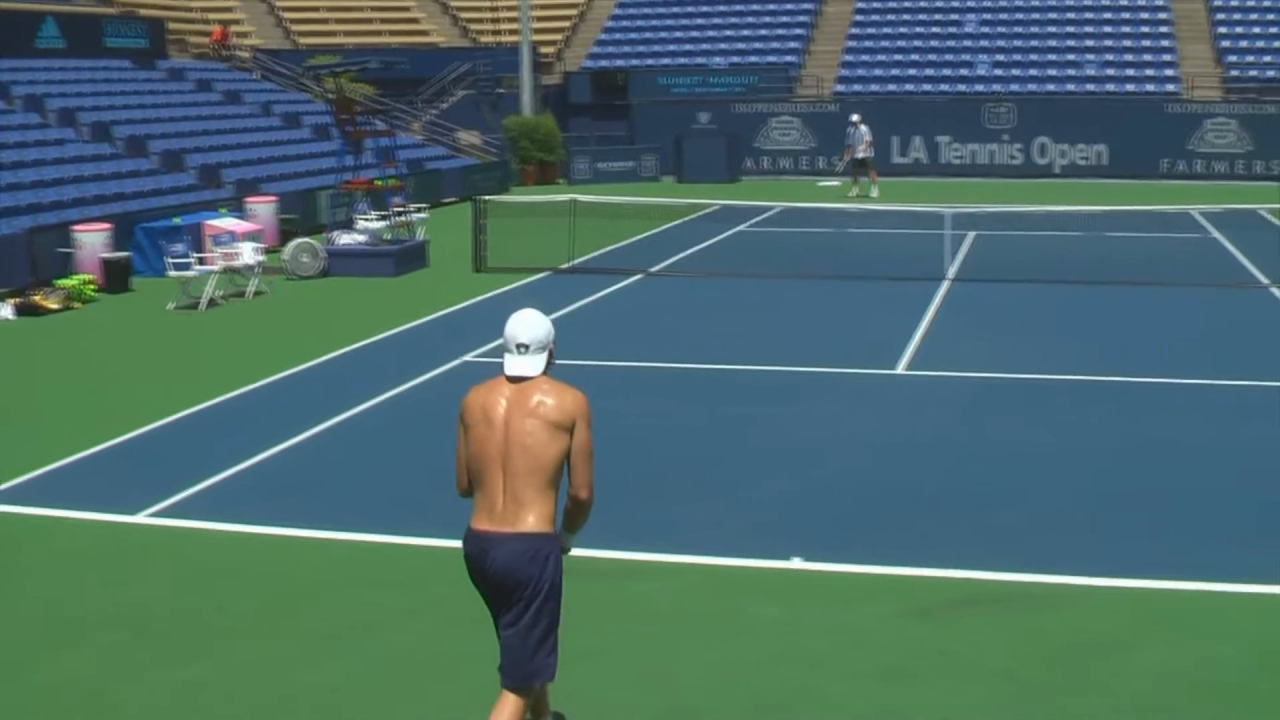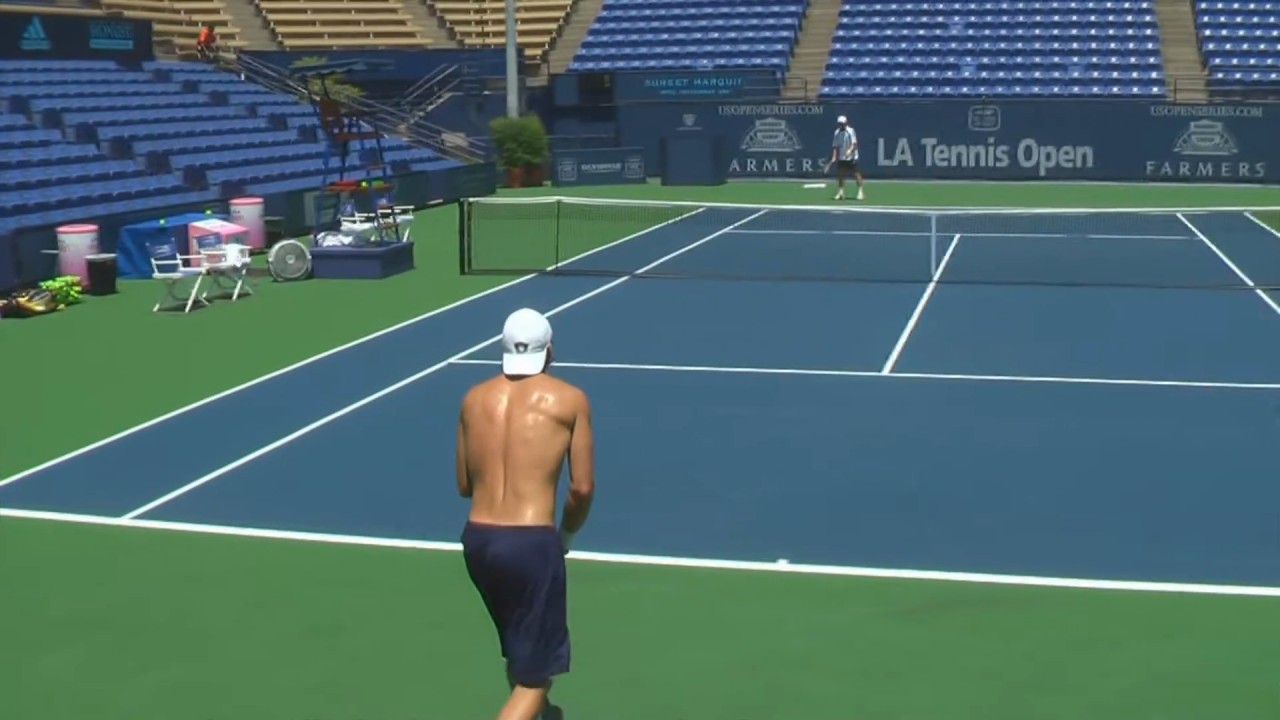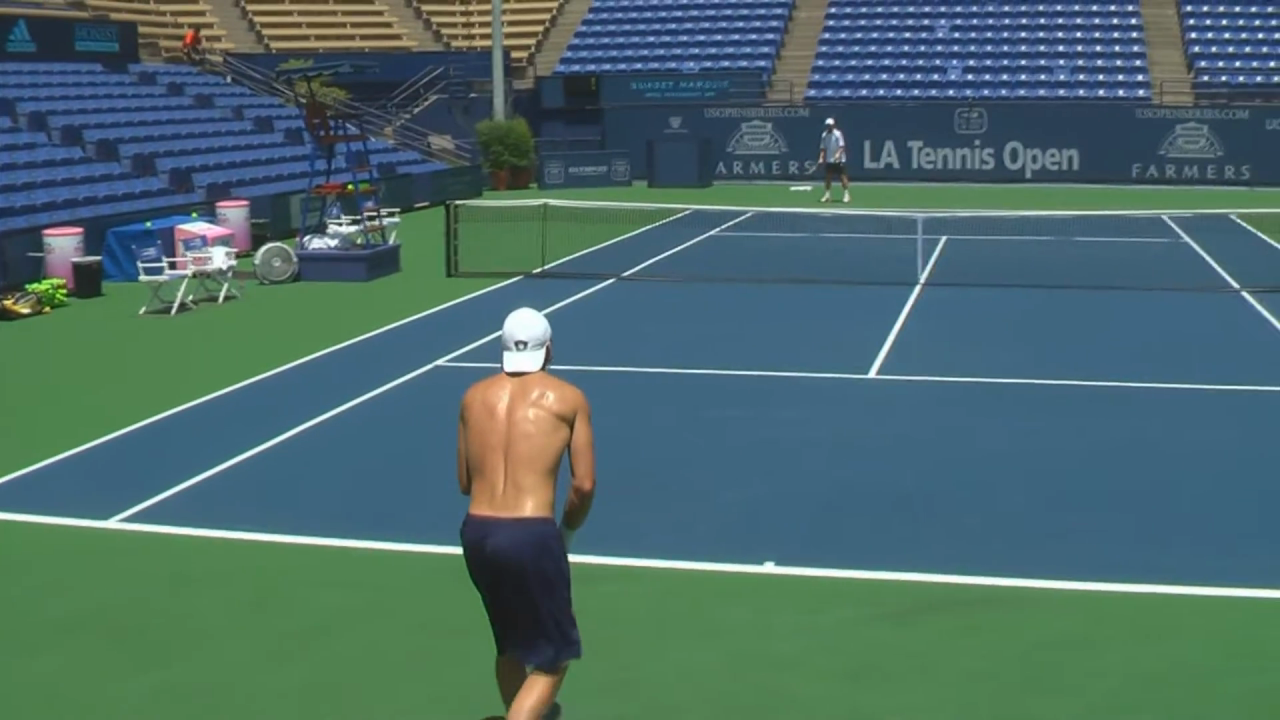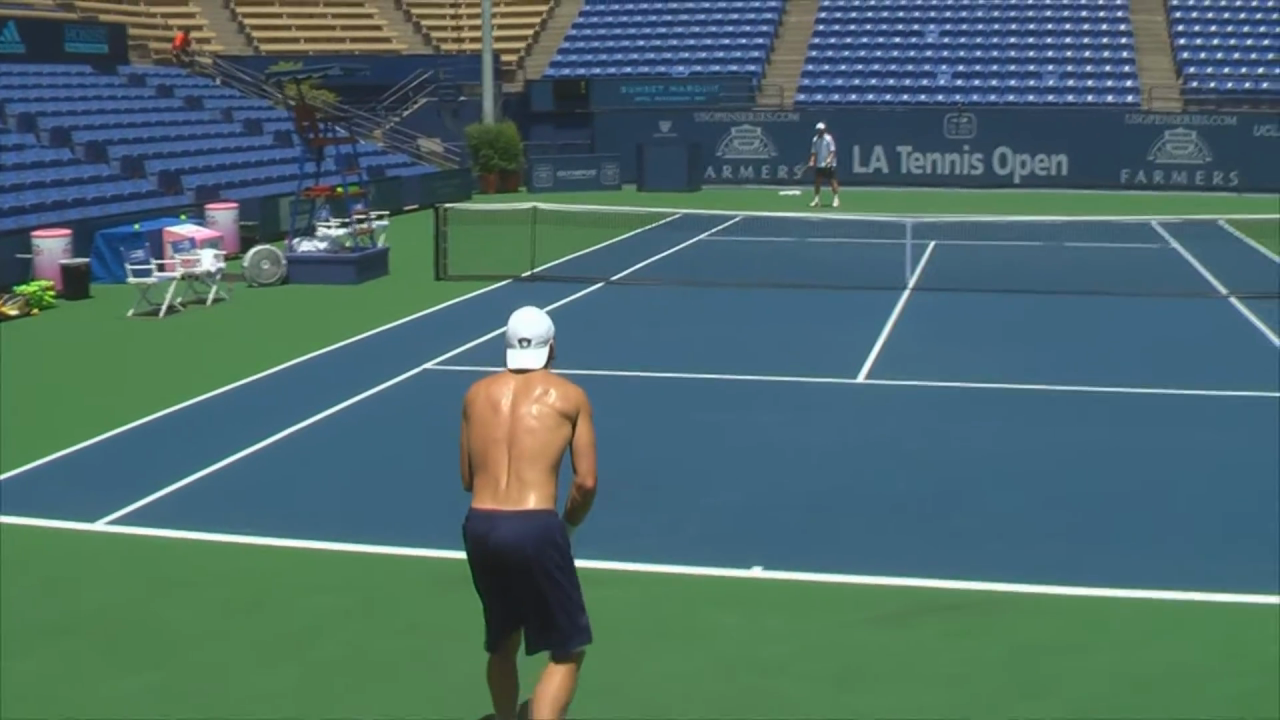
dt=0.3s
person 1, frame 1
left shoulder: (474, 399)
right shoulder: (569, 401)
left elbow: (464, 486)
right elbow: (581, 493)
right wrist: (566, 536)
left hip: (479, 545)
right hip: (530, 548)
left knee: (526, 654)
right knee: (519, 684)
person 1, frame 2
left shoulder: (474, 399)
right shoulder: (568, 399)
left elbow: (464, 485)
right elbow: (582, 488)
right wrist: (566, 534)
left hip: (478, 539)
right hip: (531, 543)
left knee: (522, 652)
right knee: (534, 676)
person 1, frame 3
left shoulder: (473, 397)
right shoulder: (567, 397)
left elbow: (465, 482)
right elbow: (584, 485)
right wrist: (566, 531)
left hip: (477, 532)
right hip: (531, 534)
left knee: (511, 648)
right knee: (551, 664)
person 1, frame 4
left shoulder: (477, 393)
right shoulder: (569, 396)
right elbow: (586, 482)
right wrist: (567, 525)
left hip: (479, 527)
right hip: (535, 529)
left knee: (502, 646)
right knee: (567, 652)
